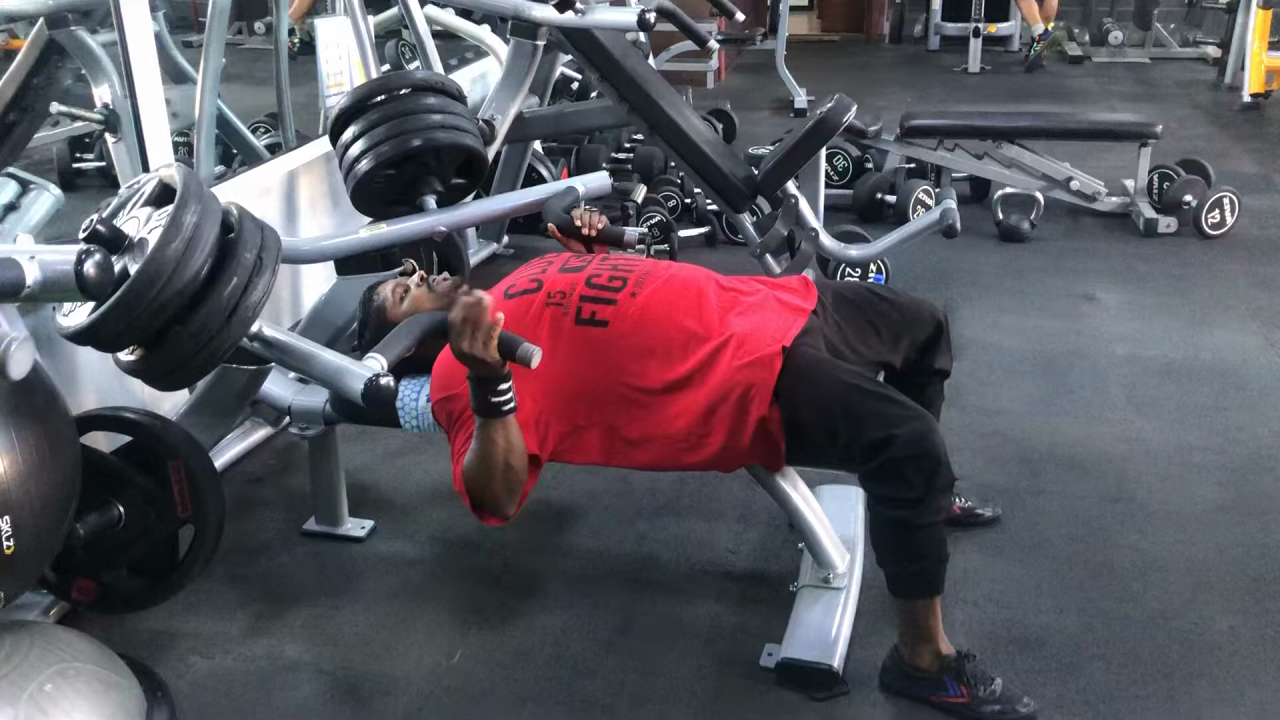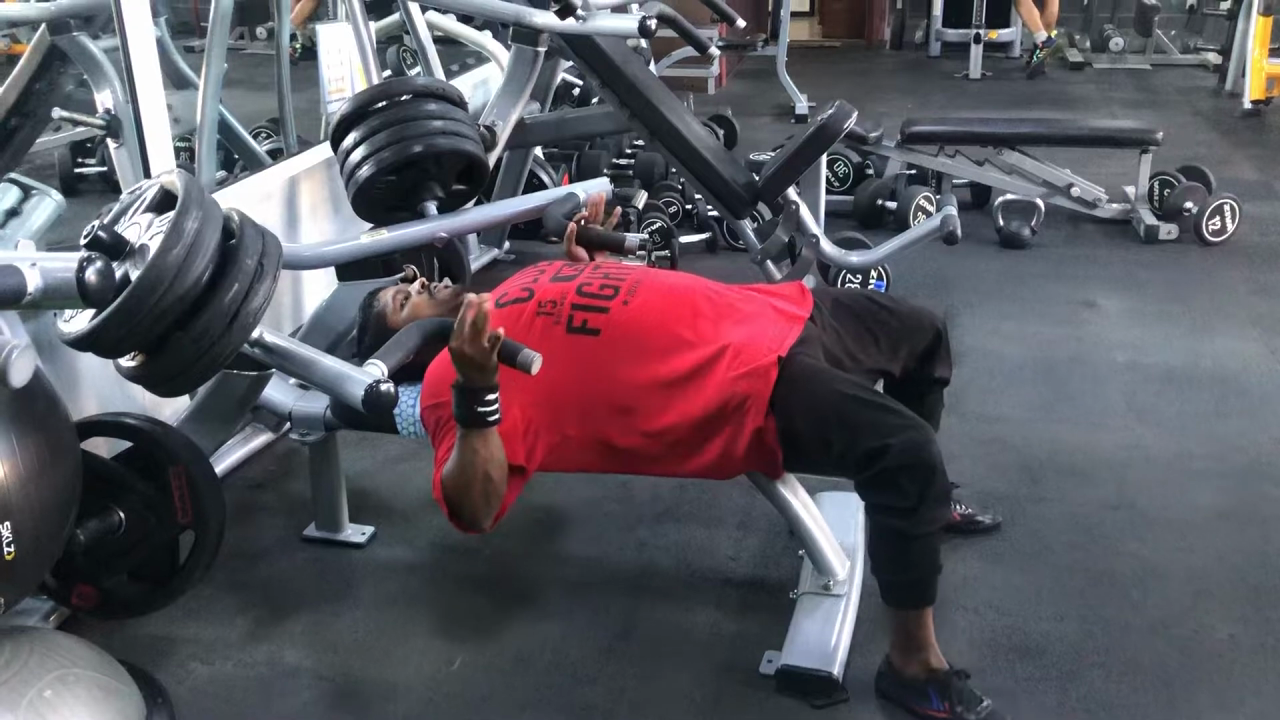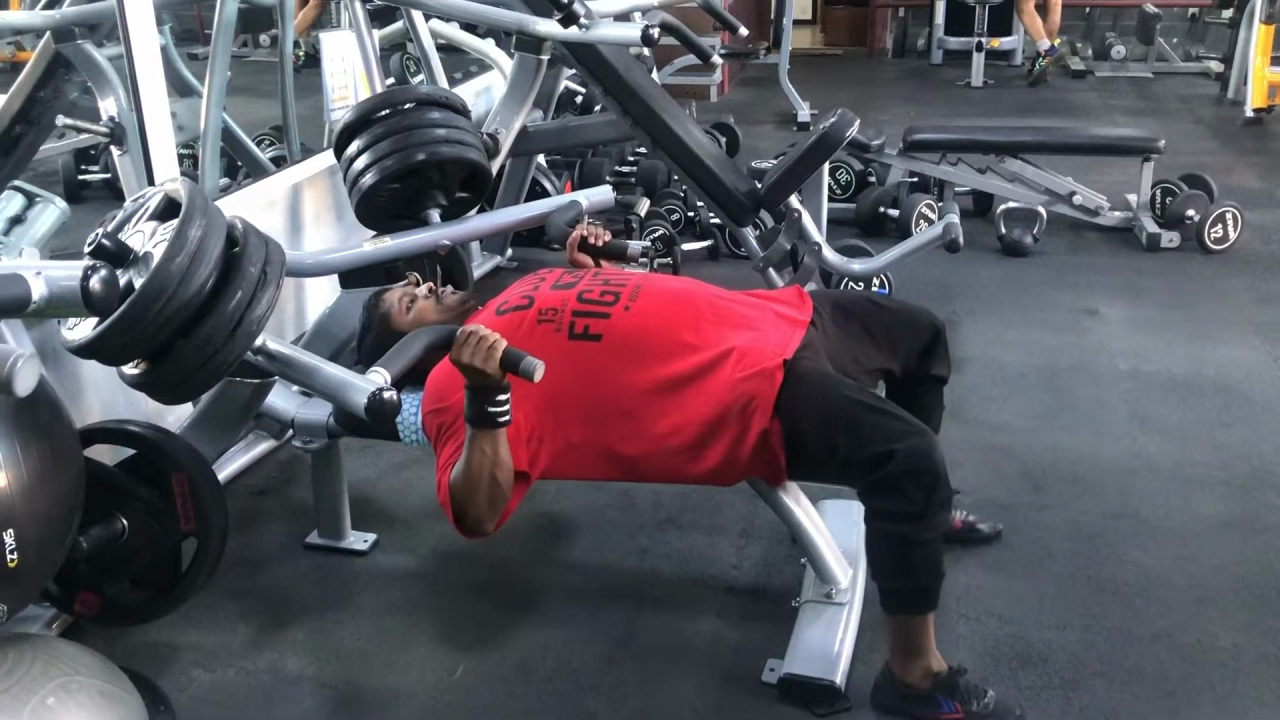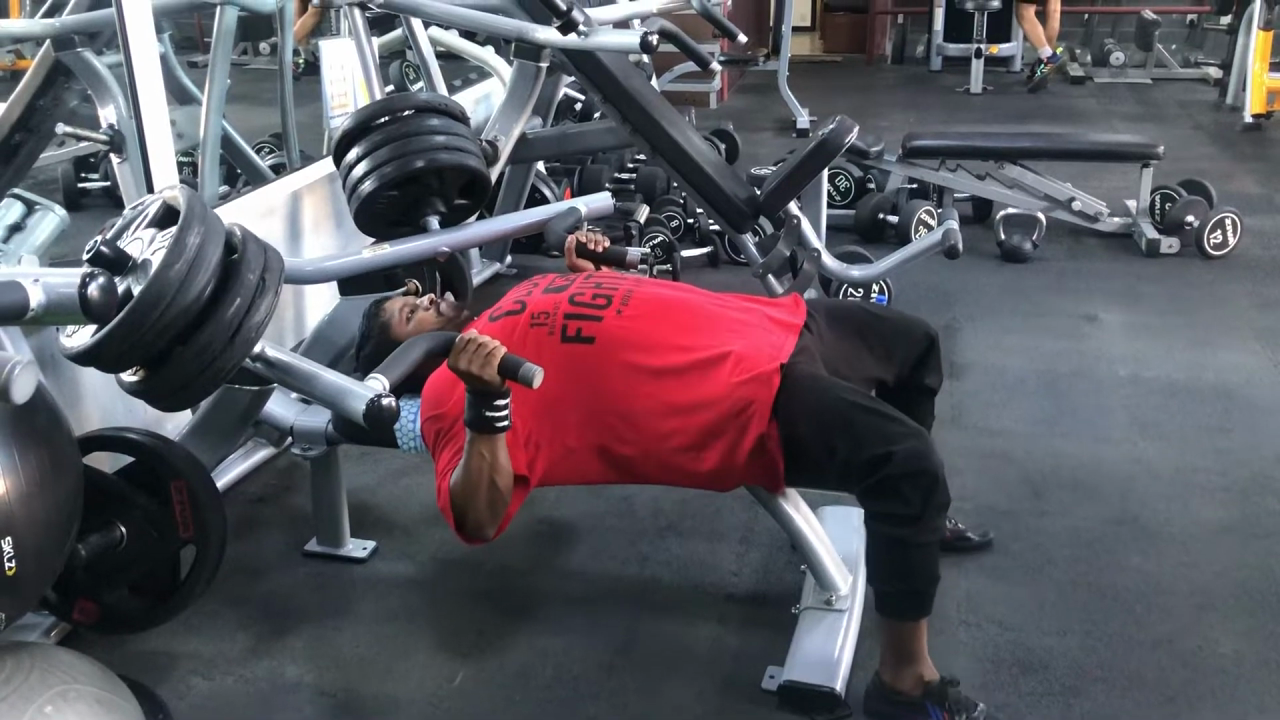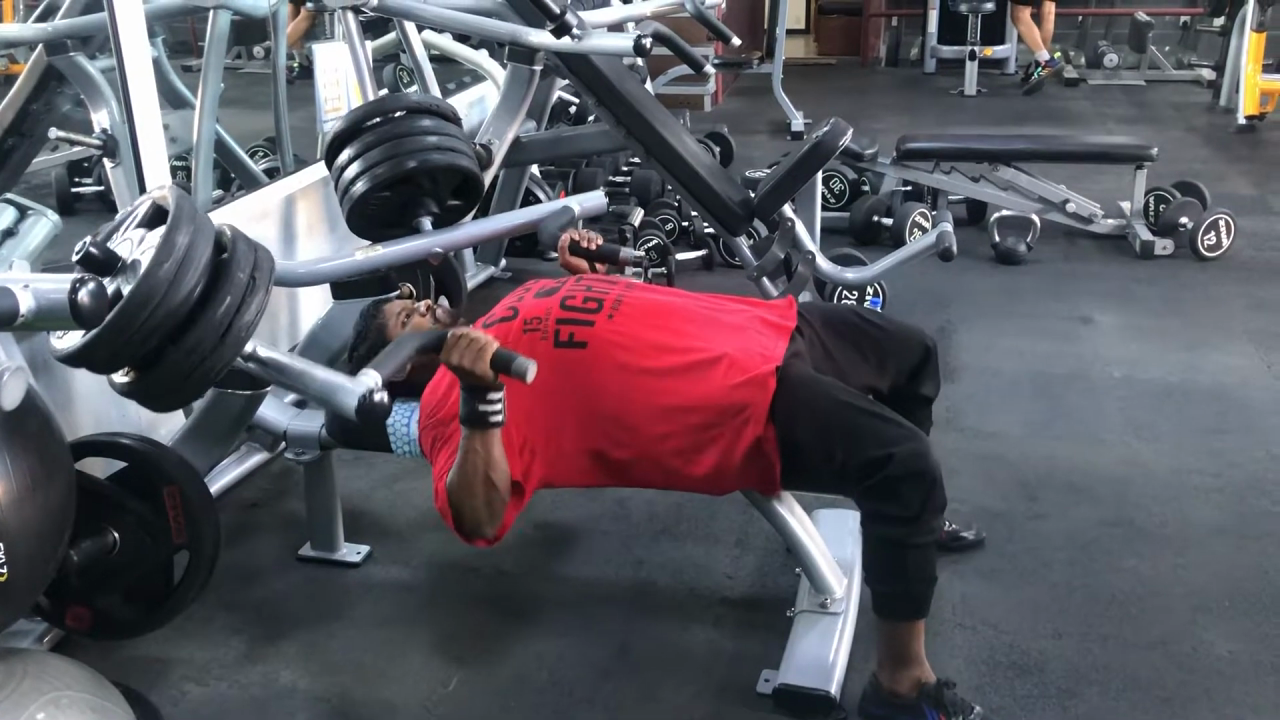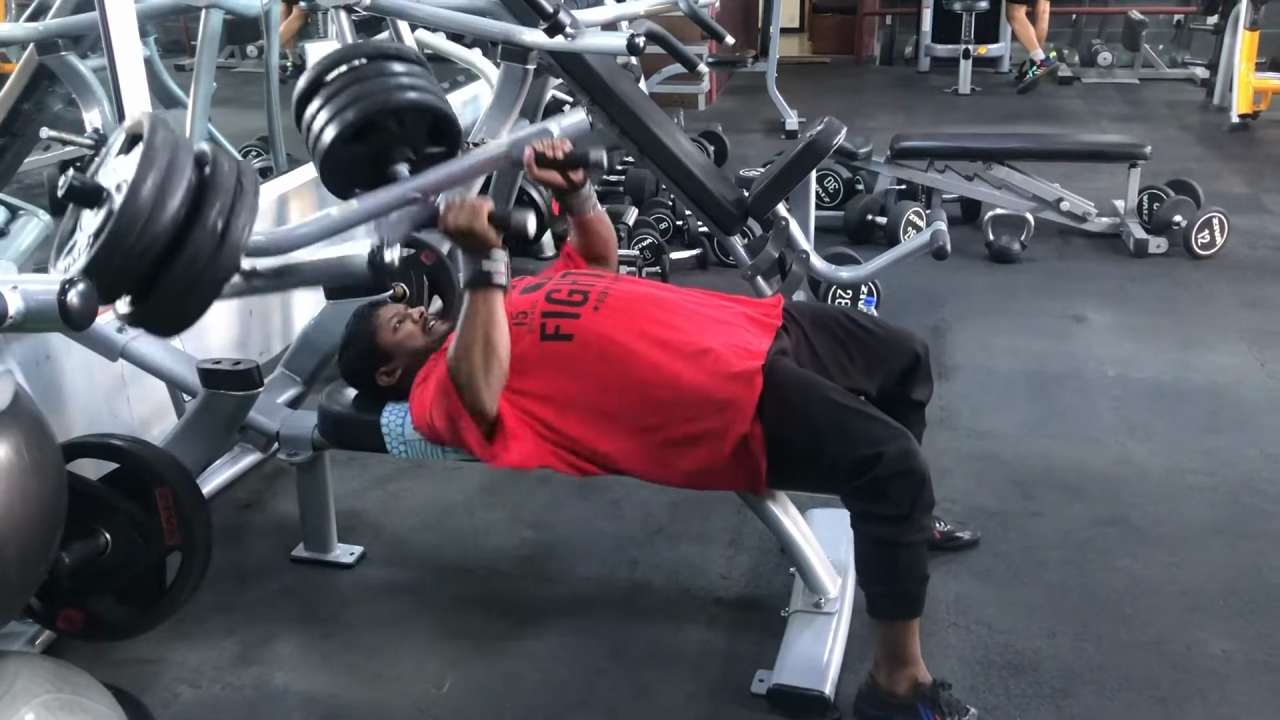
dt=0.4s
person 1, frame 1
left shoulder: (513, 290)
right shoulder: (458, 366)
right elbow: (497, 498)
left wrist: (592, 246)
right wrist: (488, 380)
right hip: (747, 379)
left knee: (921, 326)
right knee: (911, 443)
left ankle: (915, 495)
right ankle: (924, 658)
person 1, frame 2
left shoulder: (510, 298)
right shoulder: (452, 373)
right elbow: (474, 509)
left wrist: (593, 252)
right wrist: (475, 389)
right hip: (745, 387)
left knee: (921, 332)
right knee: (905, 450)
left ankle: (916, 501)
right ankle: (915, 665)
person 1, frame 3
left shoulder: (511, 304)
right shoulder: (454, 380)
right elbow: (478, 514)
left wrist: (594, 263)
right wrist: (484, 395)
right hip: (748, 393)
left knee: (919, 334)
right knee: (909, 456)
left ankle: (917, 511)
person 1, frame 4
left shoulder: (509, 313)
right shoulder: (451, 391)
right elbow: (478, 520)
left wrist: (596, 271)
right wrist: (486, 402)
right hip: (743, 398)
left knee: (914, 344)
right knee: (909, 462)
left ankle: (909, 519)
person 1, frame 5
left shoulder: (502, 323)
right shoulder: (448, 396)
right elbow: (478, 520)
left wrist: (590, 271)
right wrist: (479, 396)
right hip: (737, 400)
left knee: (911, 353)
right knee: (905, 464)
left ankle: (907, 527)
person 1, frame 6
left shoulder: (504, 302)
right shoulder: (439, 387)
left elbow: (602, 259)
right elbow: (482, 404)
left wrist: (572, 188)
right wrist: (481, 262)
right hip: (727, 398)
left knee: (904, 358)
right knee: (893, 462)
left ankle: (900, 523)
